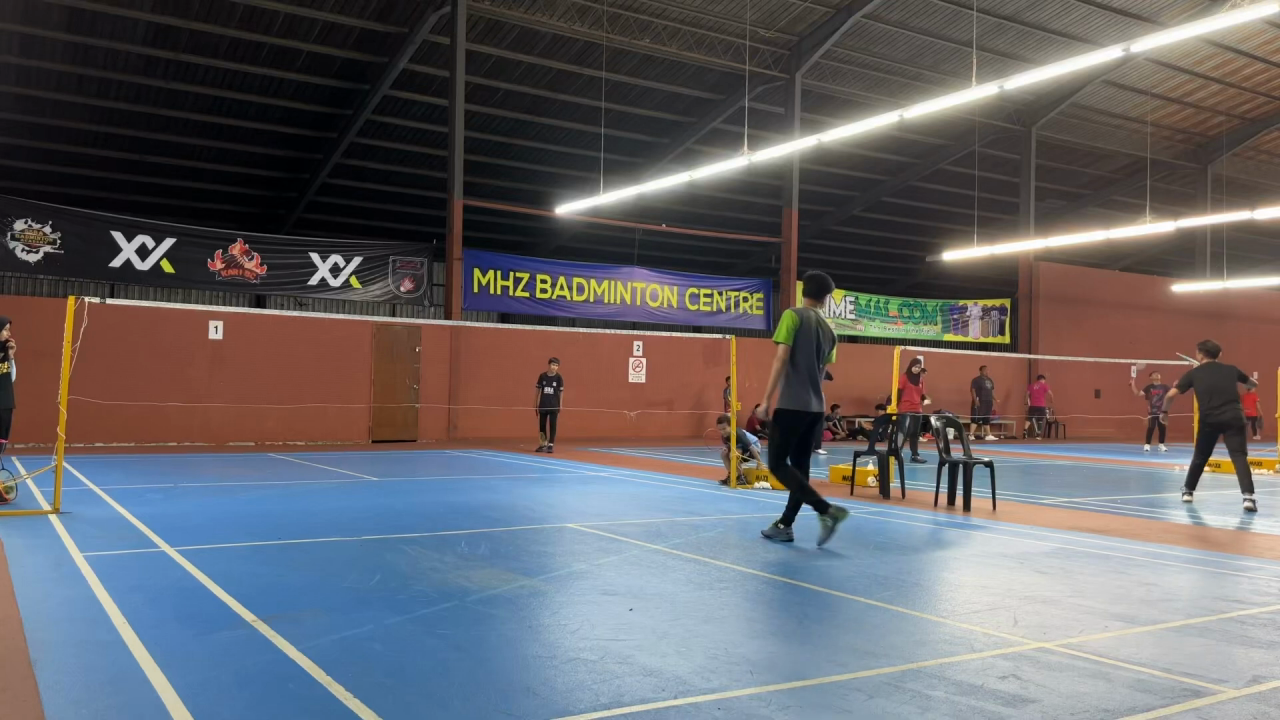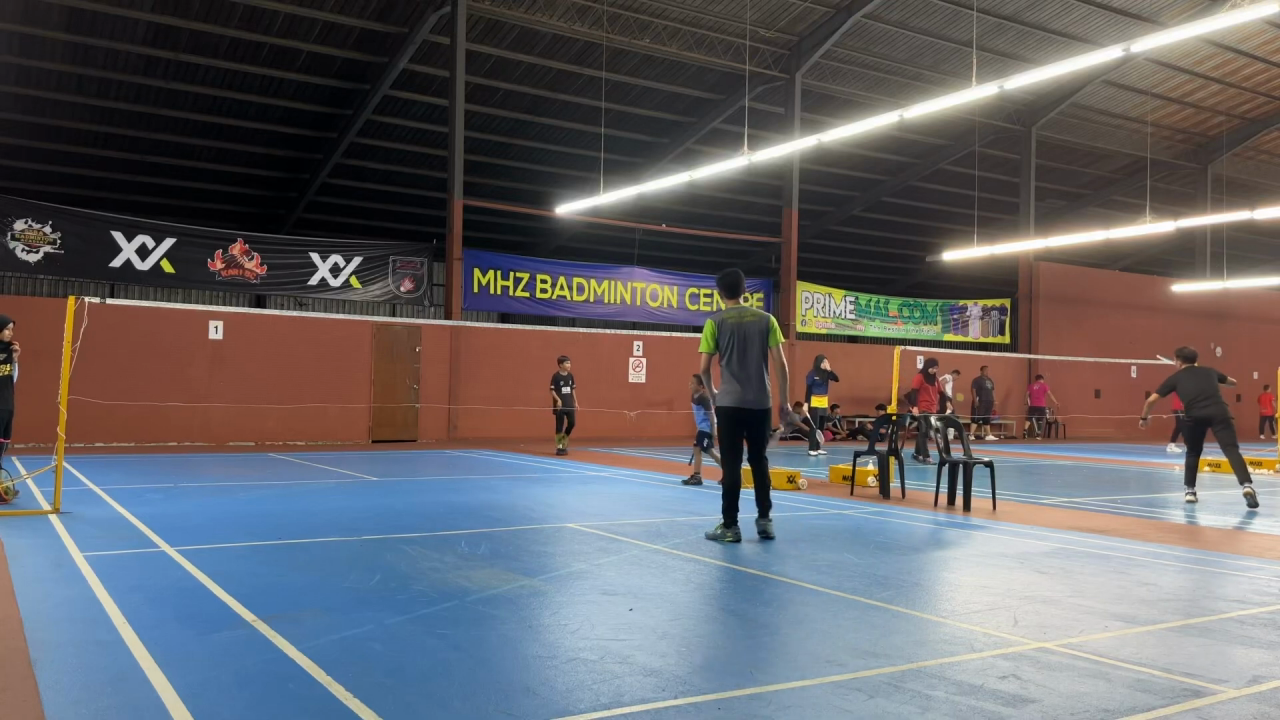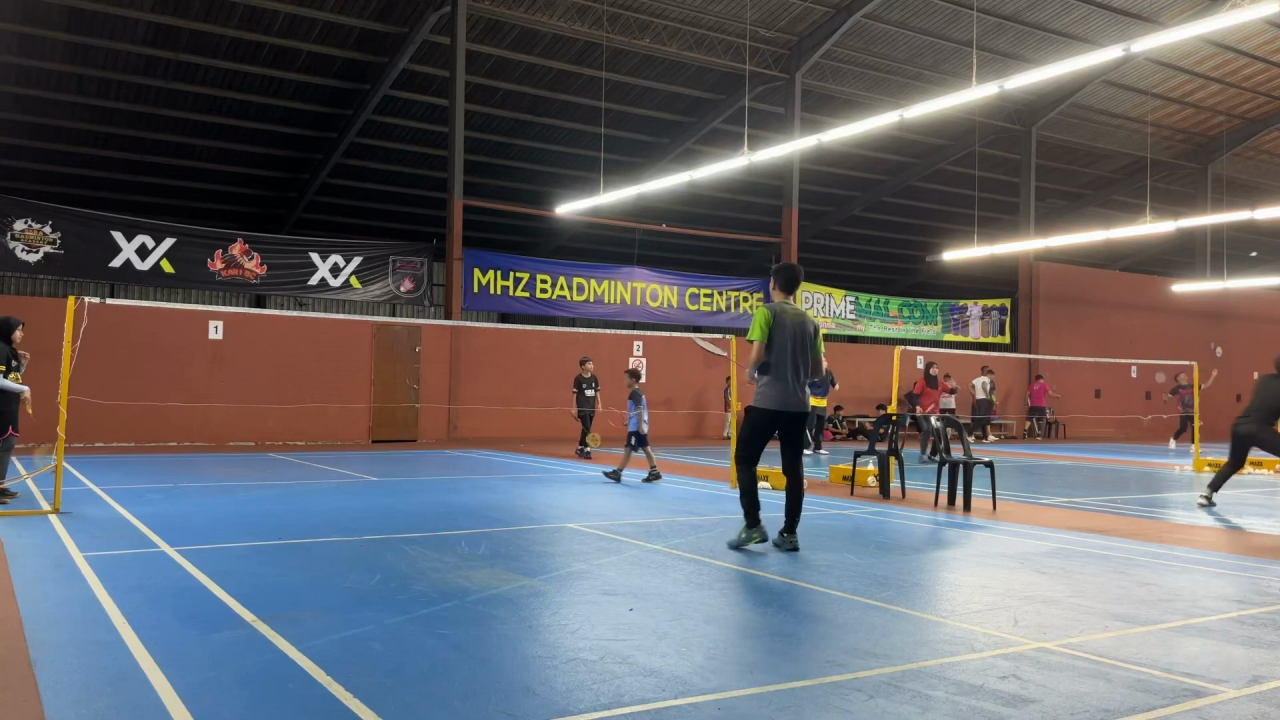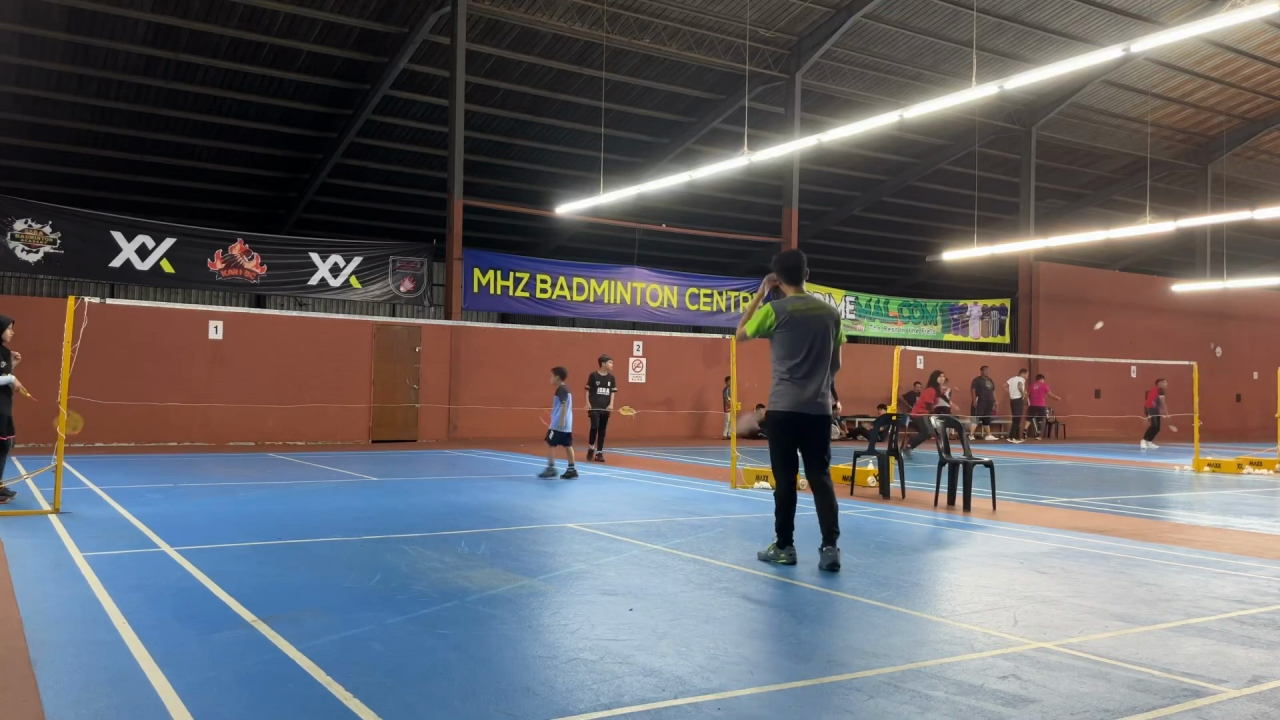
dt=1s
person 1, frame 1
left shoulder: (793, 316)
right shoulder: (828, 329)
left elbow: (781, 359)
left wrist: (767, 399)
left hip: (791, 405)
right hip: (816, 408)
left knee: (778, 464)
right knee: (800, 465)
left ankle: (827, 510)
right ankle: (784, 524)
person 1, frame 2
left shoulder: (715, 322)
right shoulder: (766, 320)
left elbow: (704, 368)
right elbow: (780, 364)
left wrist: (713, 392)
right wrist: (784, 400)
left hip: (730, 403)
right hip: (761, 403)
left knee: (731, 465)
right knee: (759, 460)
left ankle: (730, 526)
right ankle: (764, 518)
person 1, frame 3
left shoulder: (766, 312)
right shoulder: (809, 321)
left elbow: (756, 356)
right elbow: (818, 371)
left wrist: (751, 374)
left hip: (767, 403)
right hip: (799, 406)
left knee: (745, 462)
right knee: (793, 469)
left ankle: (753, 525)
right ankle: (789, 533)
person 1, frame 4
left shoulder: (775, 310)
right shoulder: (830, 313)
left elbow: (741, 333)
right elbow: (836, 365)
left wrist: (759, 295)
left hip: (784, 407)
right hip: (819, 408)
left knee: (786, 478)
right knee: (820, 476)
left ankle: (784, 546)
right ankle: (830, 546)
